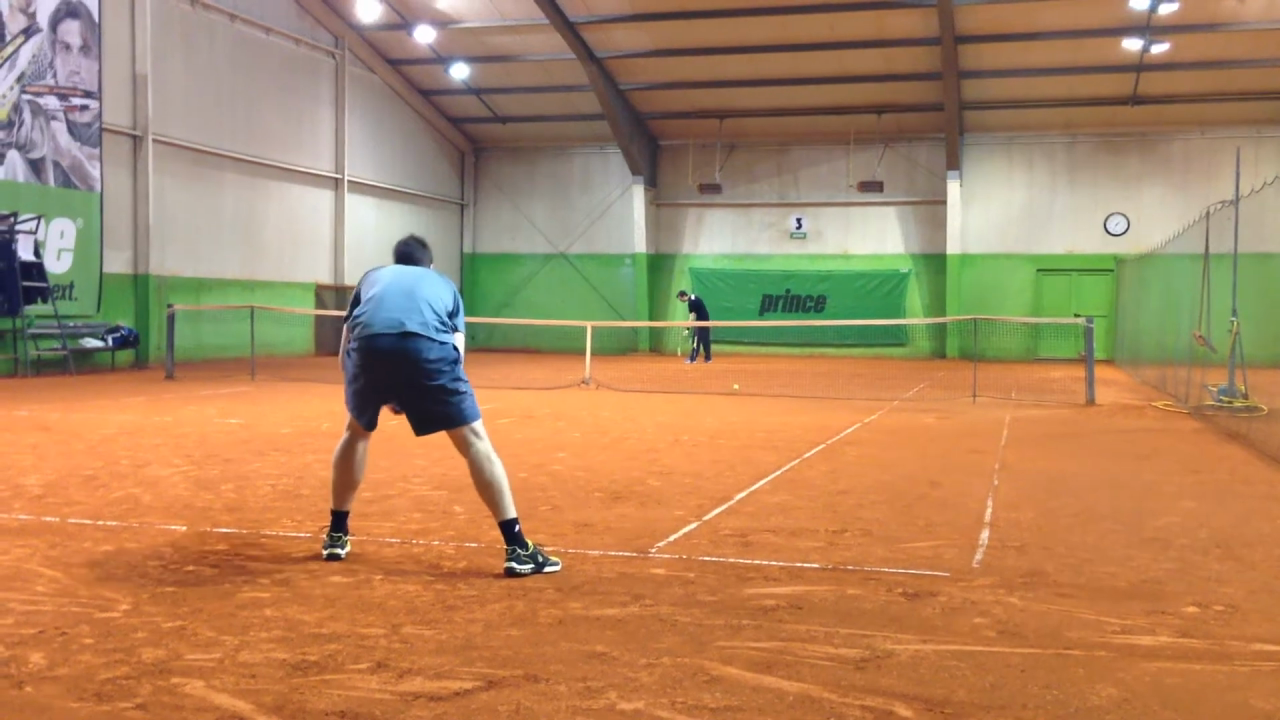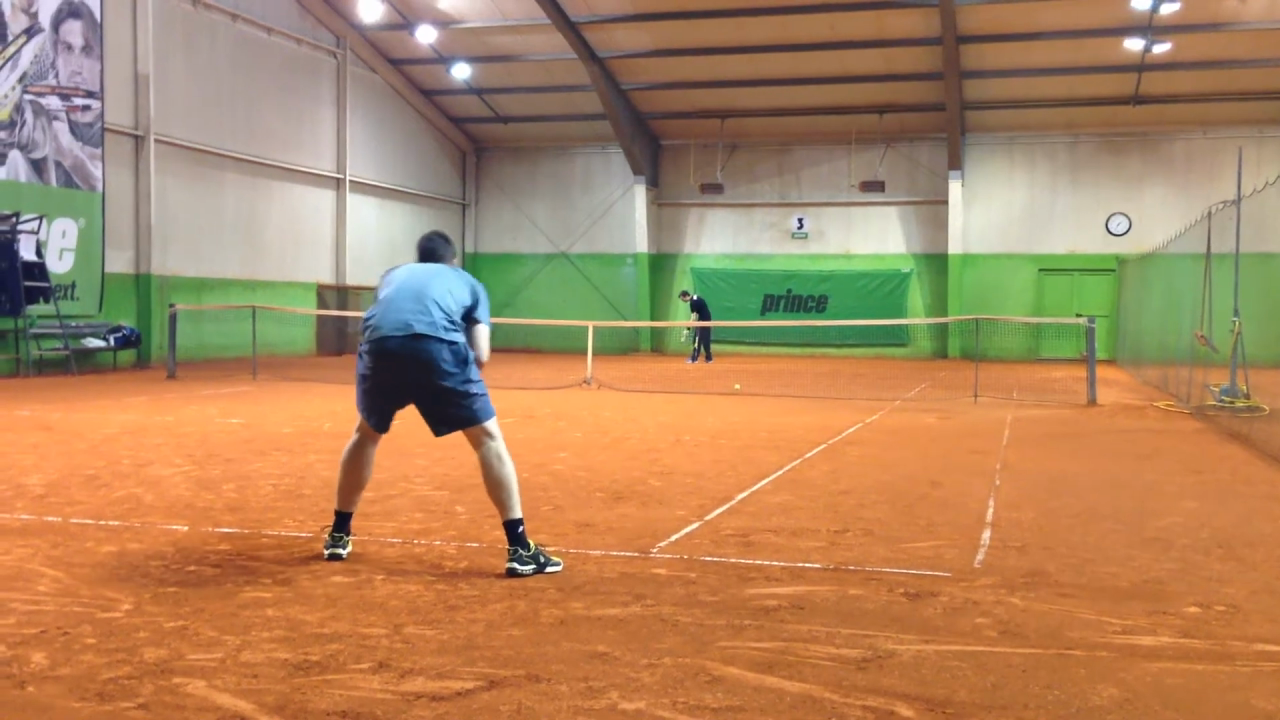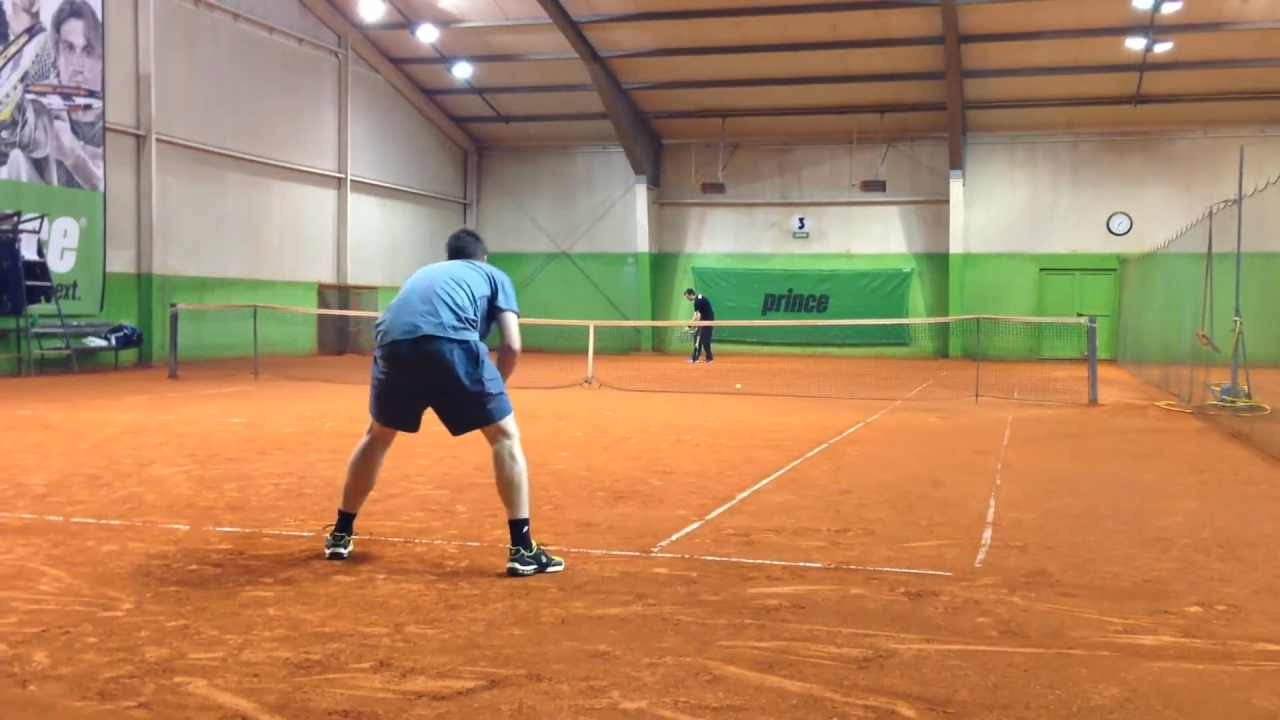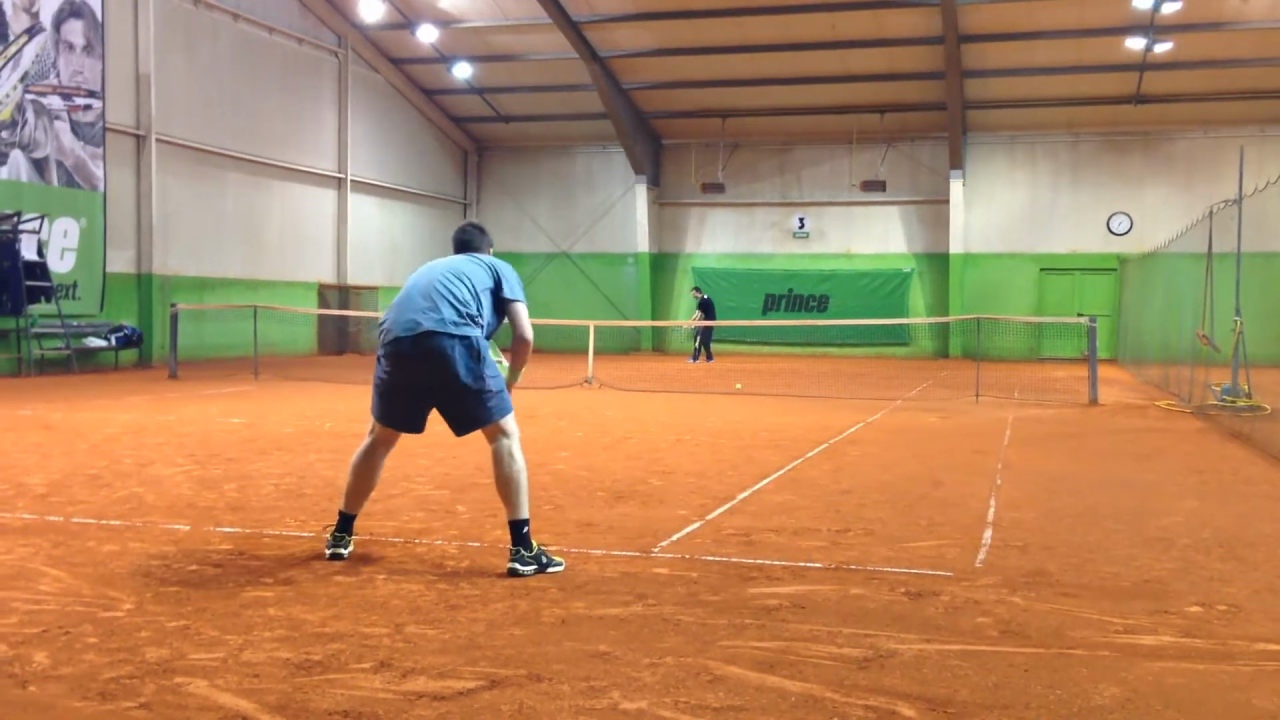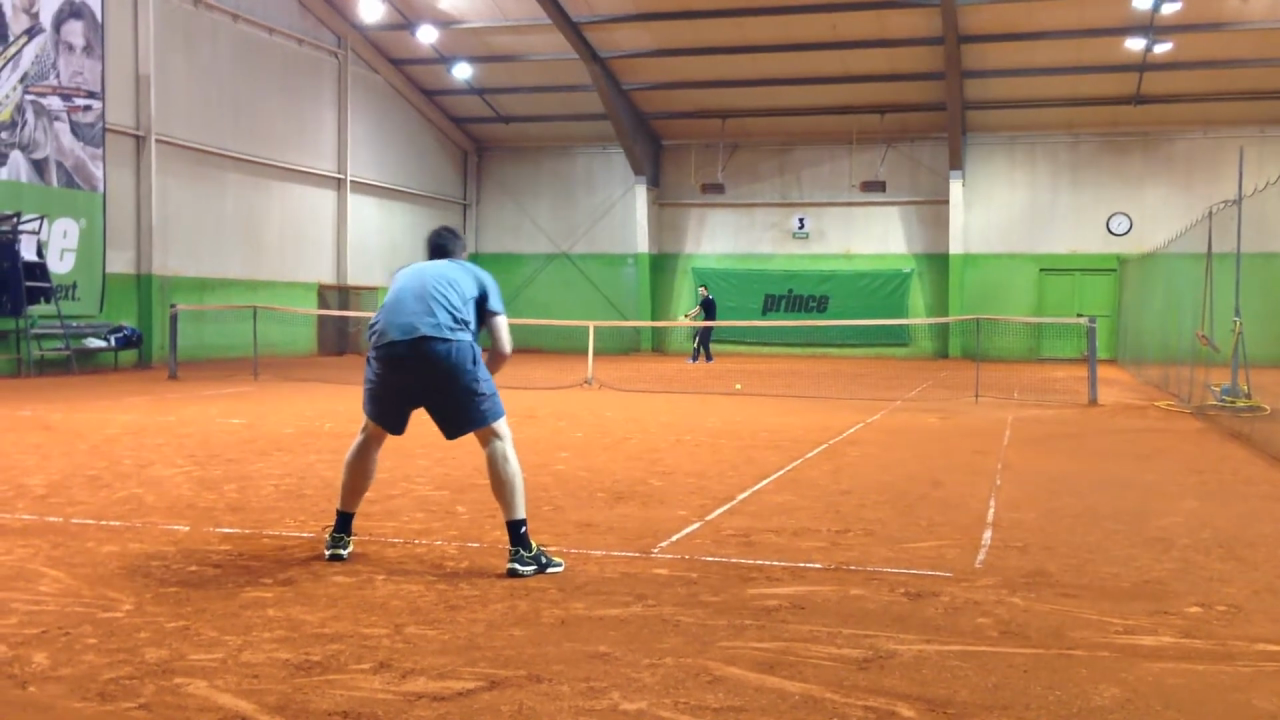
dt=0.2s
person 1, frame 1
left shoulder: (372, 276)
right shoulder: (444, 285)
left elbow: (344, 349)
right elbow: (456, 360)
left wrist: (375, 392)
right wrist: (414, 401)
left hip: (369, 343)
right hip: (428, 345)
left knee: (356, 432)
right knee: (474, 440)
left ankle: (336, 534)
right ankle: (517, 549)
person 1, frame 2
left shoulder: (393, 274)
right shoulder: (468, 282)
left elbow: (367, 336)
right elbow: (480, 355)
left wrist: (395, 393)
right wrist: (439, 393)
left hip: (381, 343)
right hip: (438, 344)
left knee: (366, 434)
right knee: (488, 438)
left ankle: (338, 534)
right ankle: (520, 549)
person 1, frame 3
left shoulder: (421, 274)
right shoulder: (494, 275)
right elbow: (512, 345)
right wrist: (493, 386)
left hip: (393, 345)
right hip: (450, 343)
left knee: (378, 435)
right knee: (505, 435)
left ankle: (340, 534)
right ankle: (522, 549)
person 1, frame 4
left shoulder: (428, 269)
right shoulder: (499, 268)
right elbow: (524, 336)
right wrist: (509, 382)
left hip: (396, 342)
right hip: (452, 340)
left knee: (380, 437)
right knee: (504, 435)
left ankle: (341, 534)
right ankle: (522, 549)
person 1, frame 5
left shoulder: (404, 273)
right shoulder: (477, 275)
right elbow: (503, 348)
right wrist: (478, 384)
left hip: (388, 345)
right hip: (446, 345)
left knee: (371, 435)
right knee: (497, 437)
left ankle: (340, 534)
right ankle: (521, 549)
